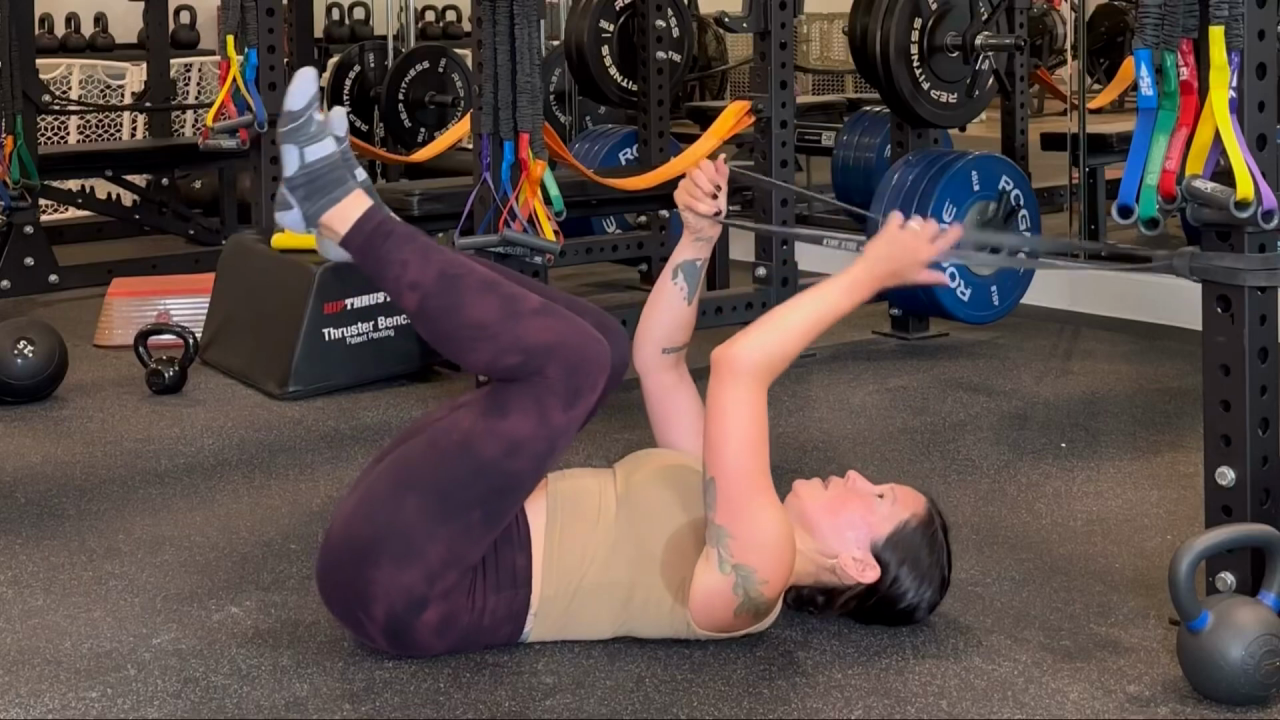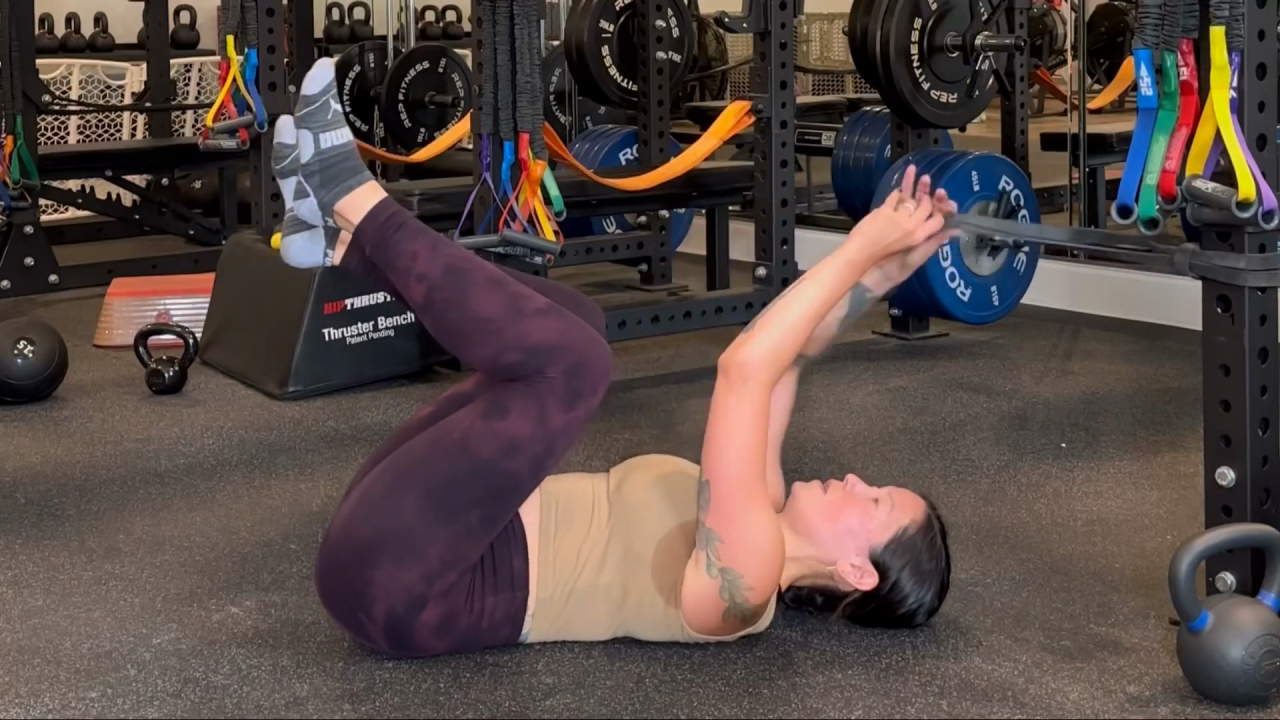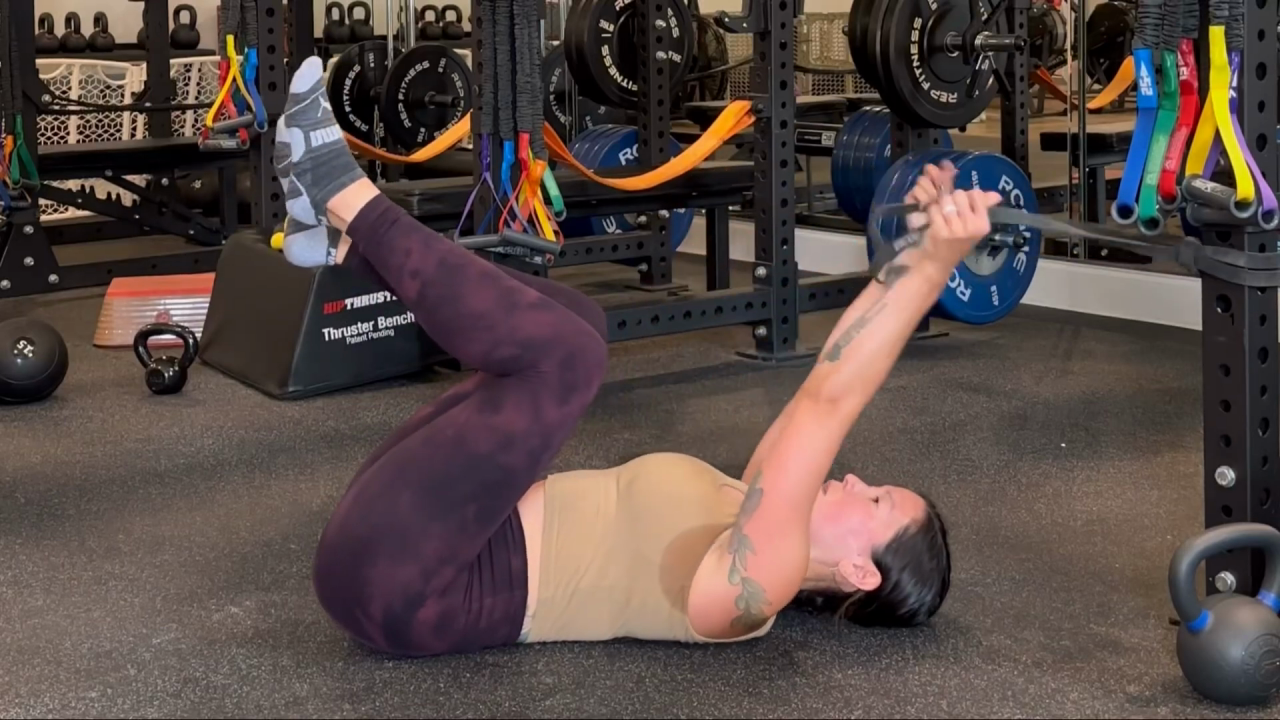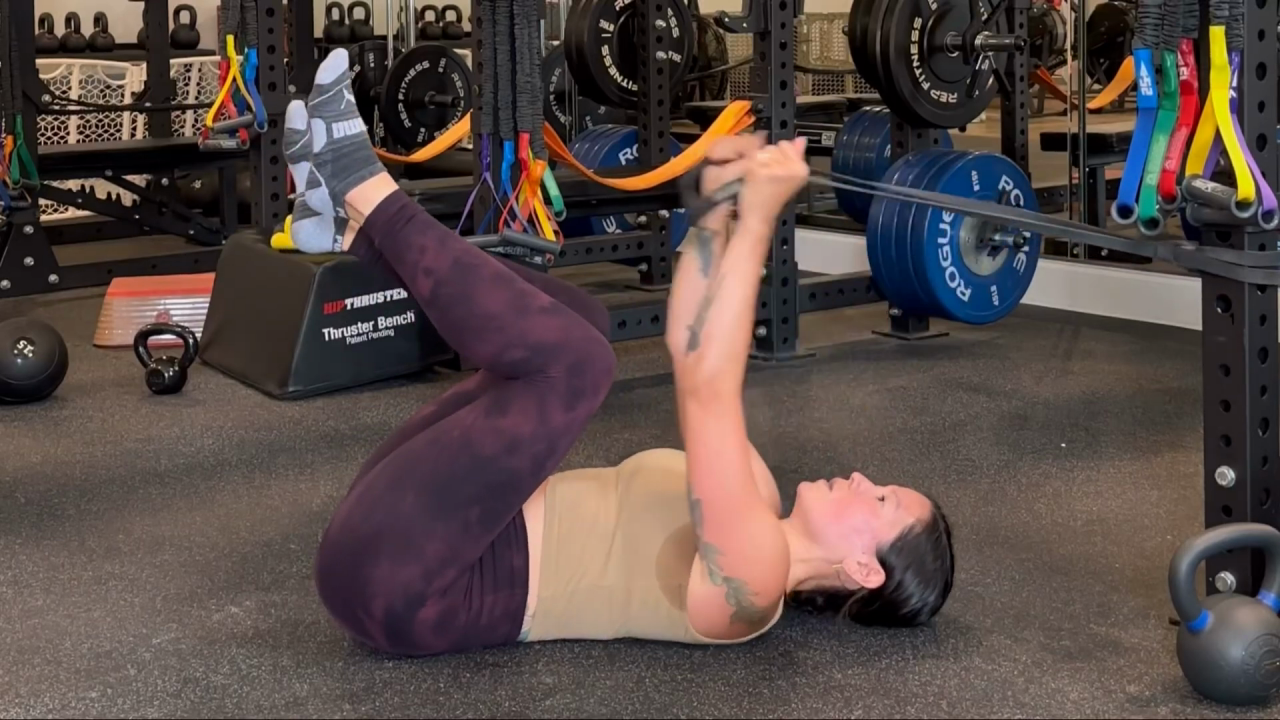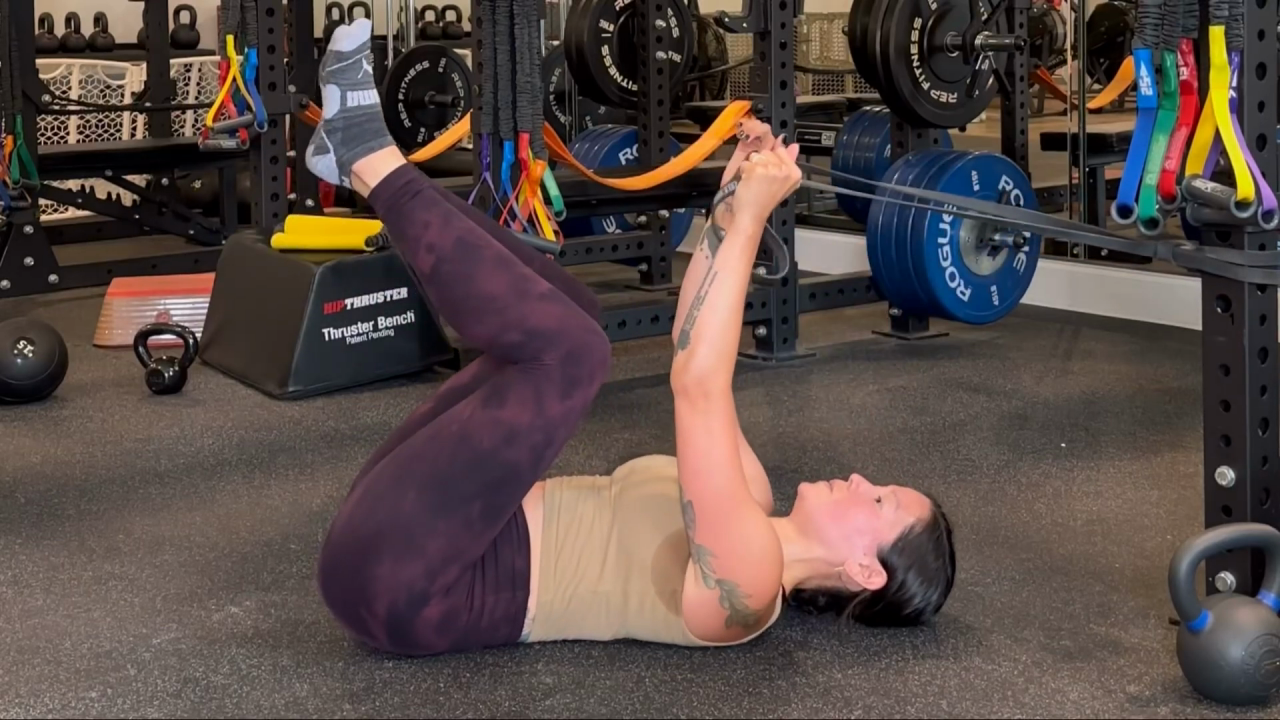
dt=0.5s
person 1, frame 1
left shoulder: (752, 576)
right shoulder: (737, 516)
left elbow: (737, 369)
right elbow: (661, 353)
left wrist: (865, 276)
right wrist: (699, 234)
left hip: (396, 574)
right hip: (407, 543)
left knee: (567, 355)
right knee: (598, 338)
left ankle: (340, 209)
right ankle: (365, 224)
person 1, frame 2
left shoulder: (746, 581)
right shoulder: (760, 523)
left elbow: (746, 371)
right elbow: (777, 363)
left wrist: (860, 254)
right wrist: (877, 272)
left hip: (395, 582)
right hip: (416, 527)
left knee: (569, 356)
right knee: (569, 321)
left ankle: (353, 201)
right ankle: (337, 242)
person 1, frame 3
left shoulder: (755, 586)
right shoulder: (755, 526)
left elbow: (828, 400)
right elbow: (833, 377)
left wrist: (934, 267)
right wrist: (916, 244)
left hip: (392, 574)
right hip: (422, 532)
left knee: (562, 351)
right knee: (570, 323)
left ankle: (349, 198)
right ankle: (344, 237)
person 1, frame 4
left shoulder: (752, 581)
right shoulder: (754, 511)
left elbow: (707, 388)
right elbow: (692, 349)
left wrist: (758, 222)
right wrist: (721, 207)
left hip: (395, 575)
right hip: (418, 521)
left knee: (572, 356)
right knee: (572, 320)
left ankle: (366, 191)
right ankle: (352, 221)
person 1, frame 5
left shoulder: (745, 582)
right shoulder: (749, 509)
left elbow: (697, 389)
right elbow: (698, 357)
left wrist: (747, 223)
right wrist: (732, 205)
left hip: (397, 575)
right hip: (426, 523)
left knee: (568, 347)
right knee: (563, 316)
left ankle: (374, 164)
right ankle: (365, 165)
